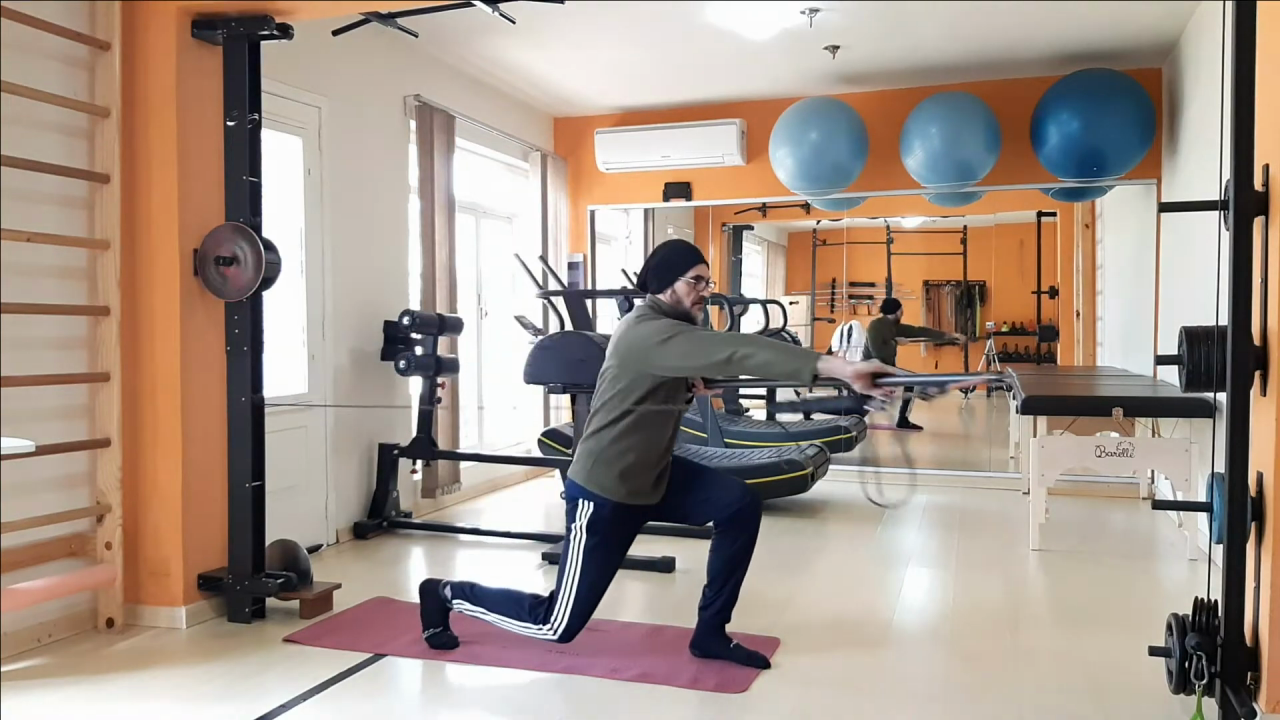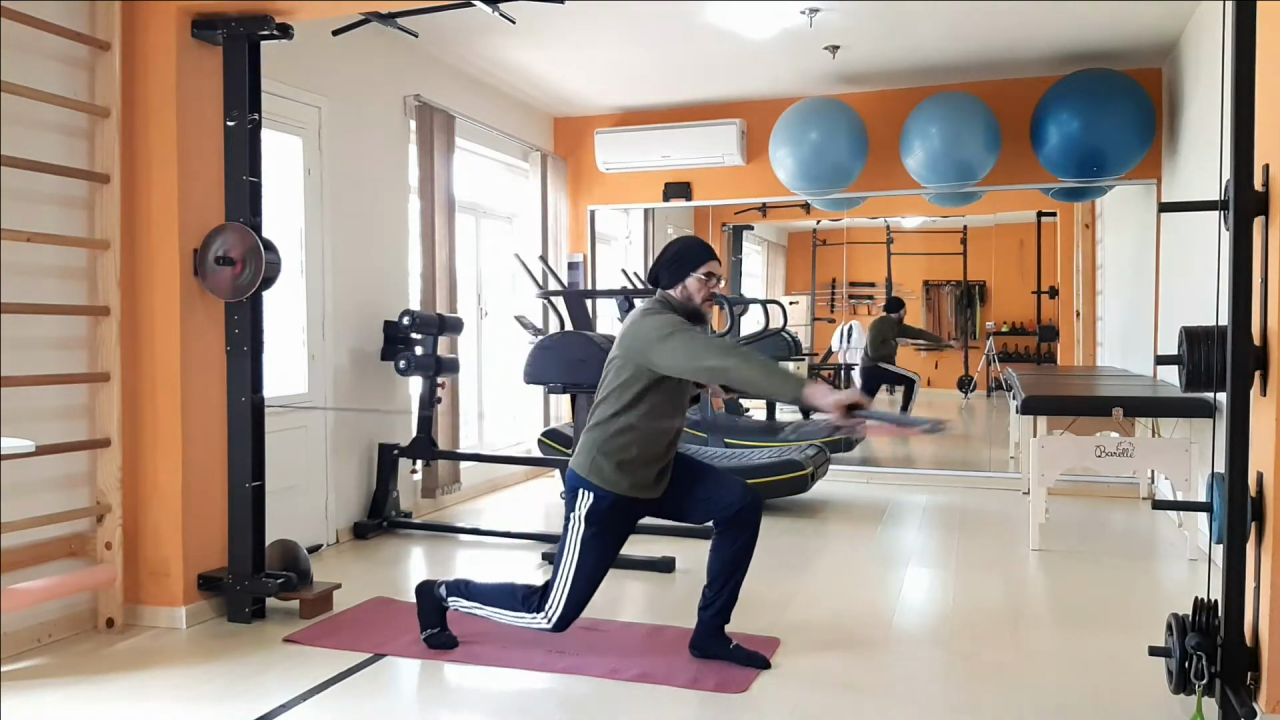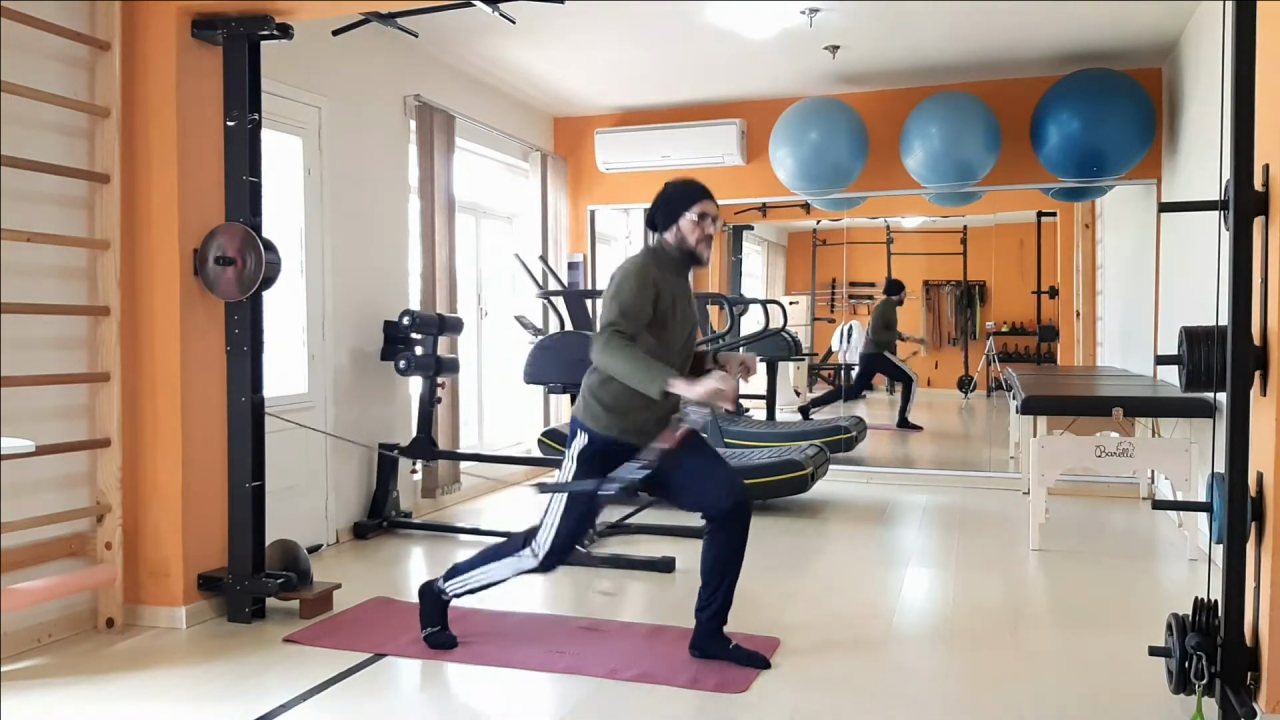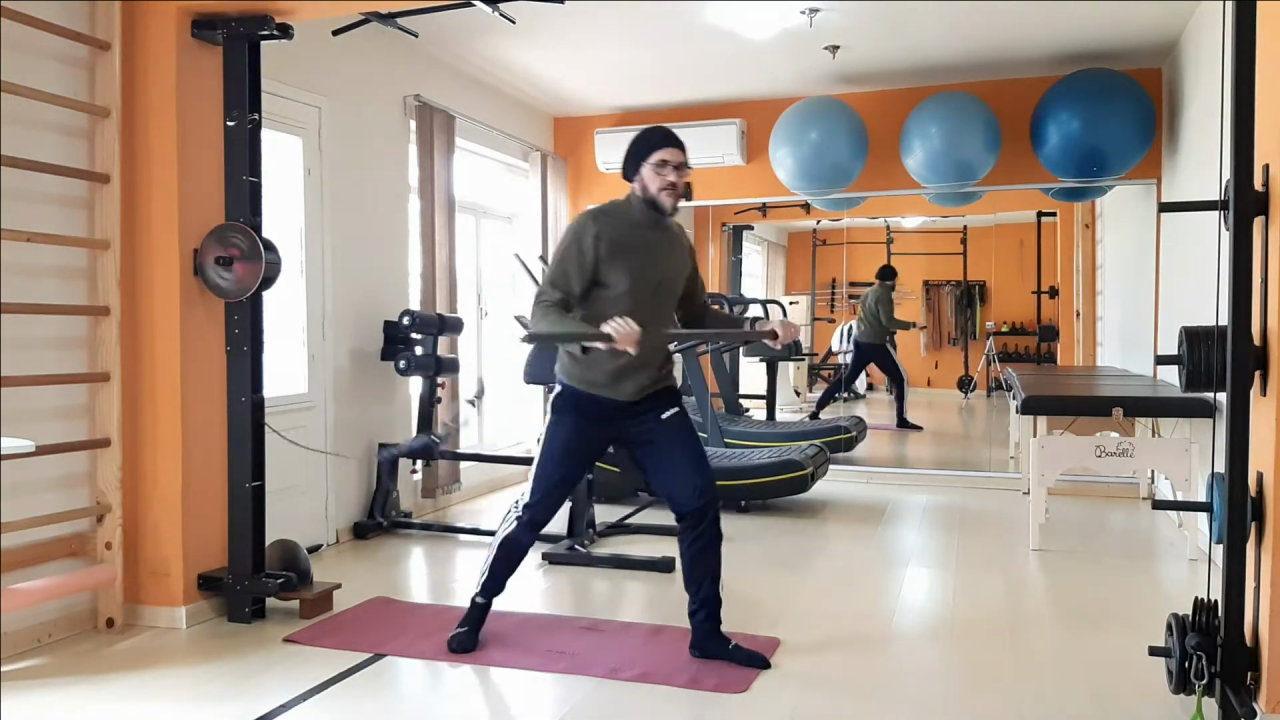
dt=0.3s
person 1, frame 1
left shoulder: (660, 327)
right shoulder: (648, 333)
right elbow: (731, 351)
left wrist: (688, 387)
right wrist: (834, 365)
left hip: (651, 473)
right hip: (602, 490)
left knee: (741, 507)
right knee: (558, 624)
left ankle: (710, 634)
right ankle: (446, 594)
person 1, frame 2
left shoulder: (672, 323)
right shoulder: (655, 326)
right elbow: (719, 359)
left wrist: (698, 388)
right wrist: (816, 393)
left hip: (656, 469)
right hip: (604, 481)
left knee: (741, 507)
right knee: (554, 613)
left ankle: (710, 634)
right ankle: (442, 594)
person 1, frame 3
left shoulder: (681, 279)
right shoulder: (640, 274)
right elbow: (609, 347)
left wrist: (717, 362)
right wrist: (685, 386)
left hip: (661, 429)
right hip: (603, 434)
left knee: (732, 503)
right knee: (547, 549)
left ankle: (709, 636)
right ankle: (438, 593)
person 1, frame 4
left shoulder: (677, 240)
right shoulder: (594, 227)
left elbow: (697, 317)
right elbow: (544, 312)
left wrist: (757, 326)
right wrist: (599, 333)
left hip: (653, 397)
right hip: (587, 396)
left knee: (700, 506)
right knee: (535, 509)
left ankle: (707, 635)
right ankle: (479, 606)
